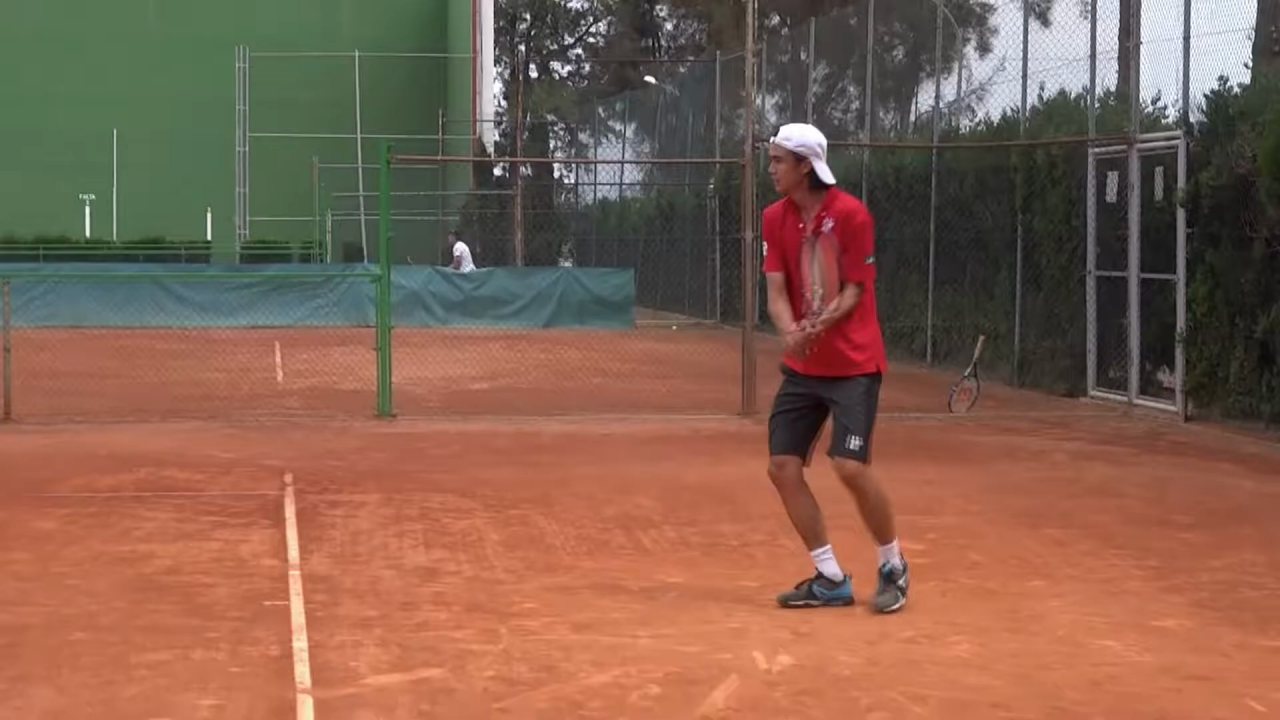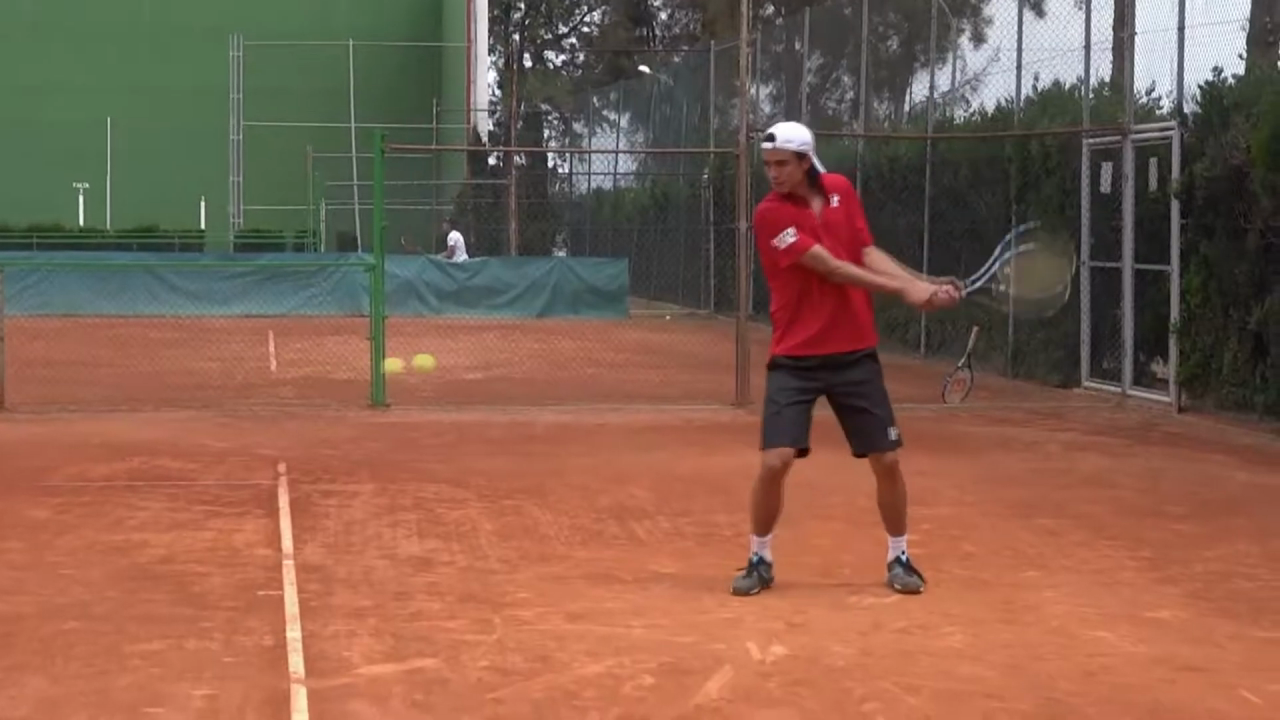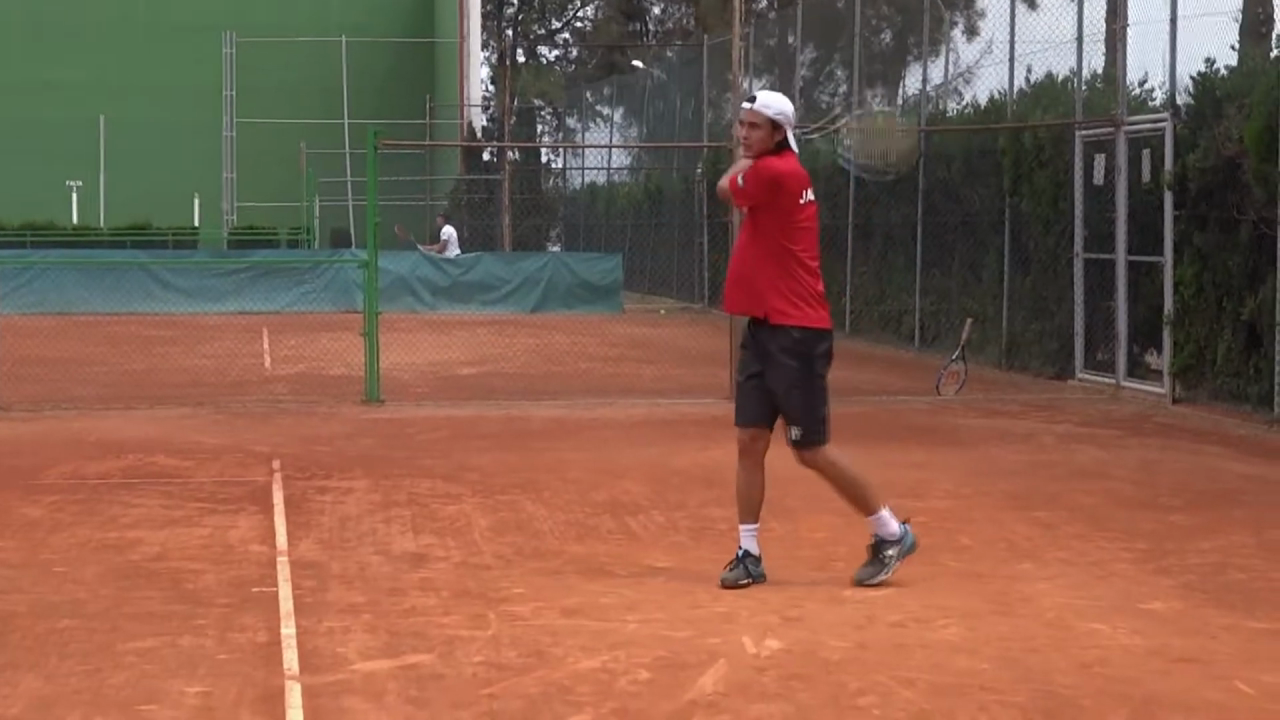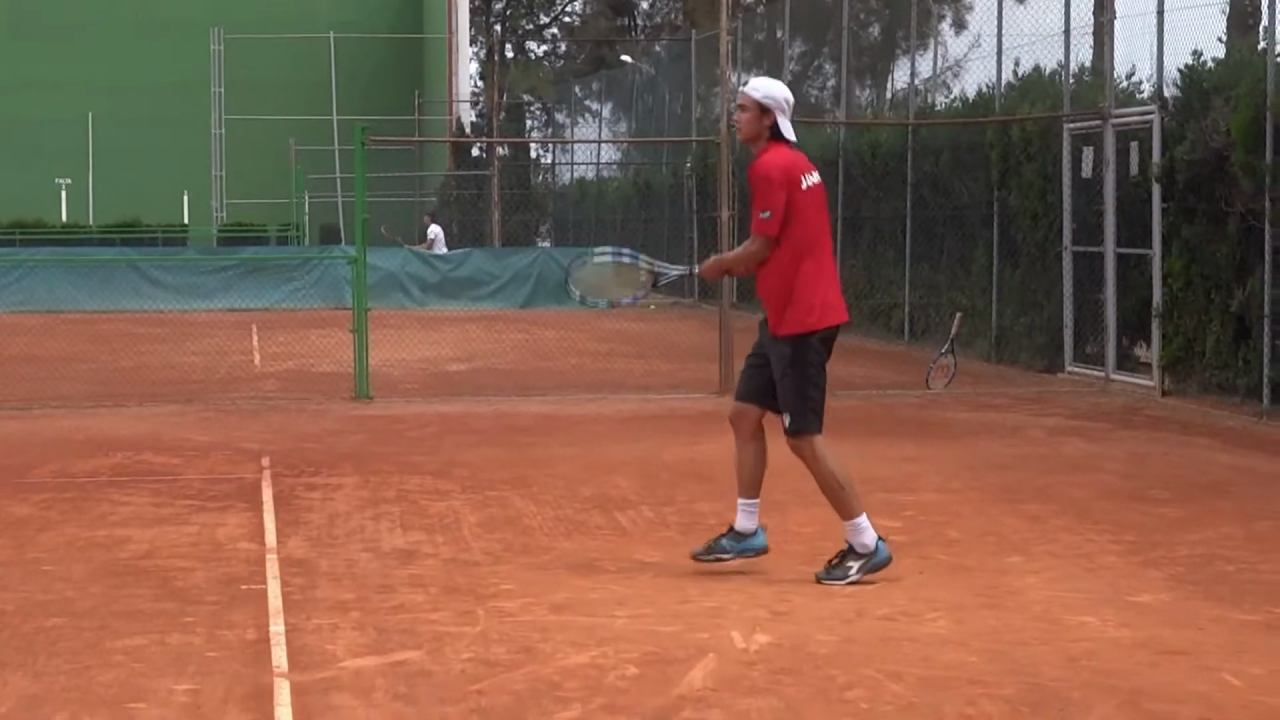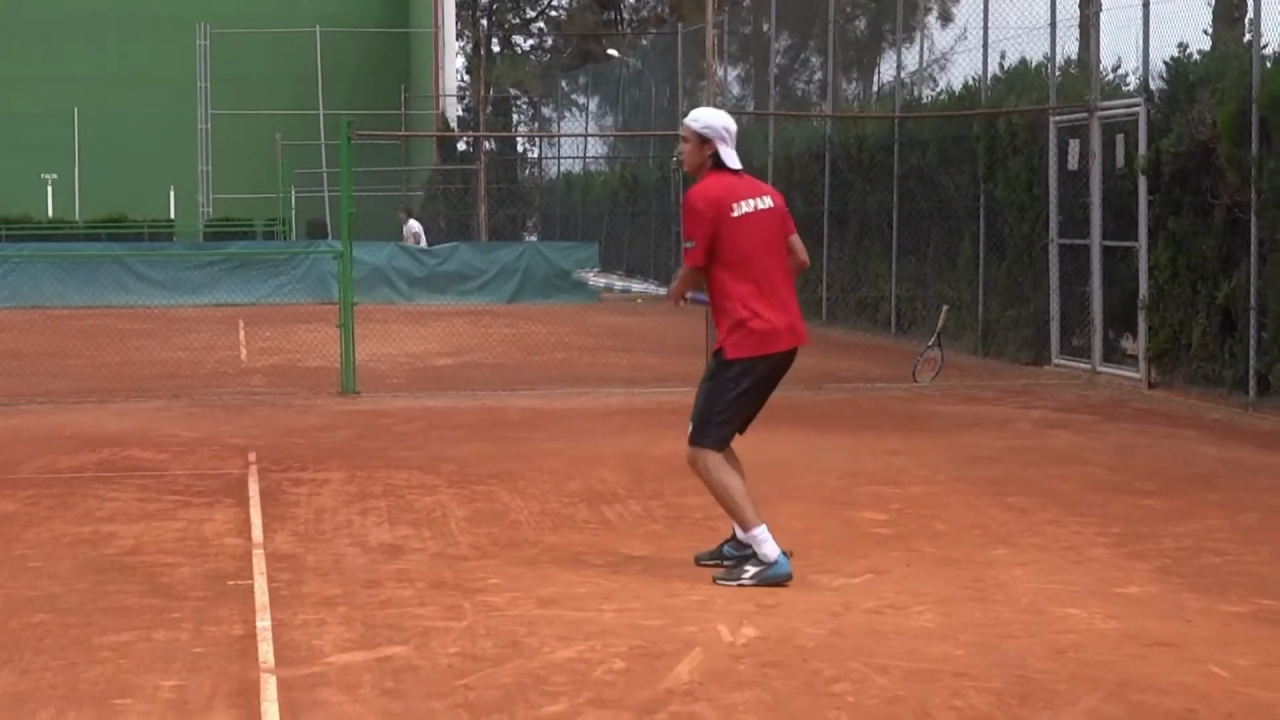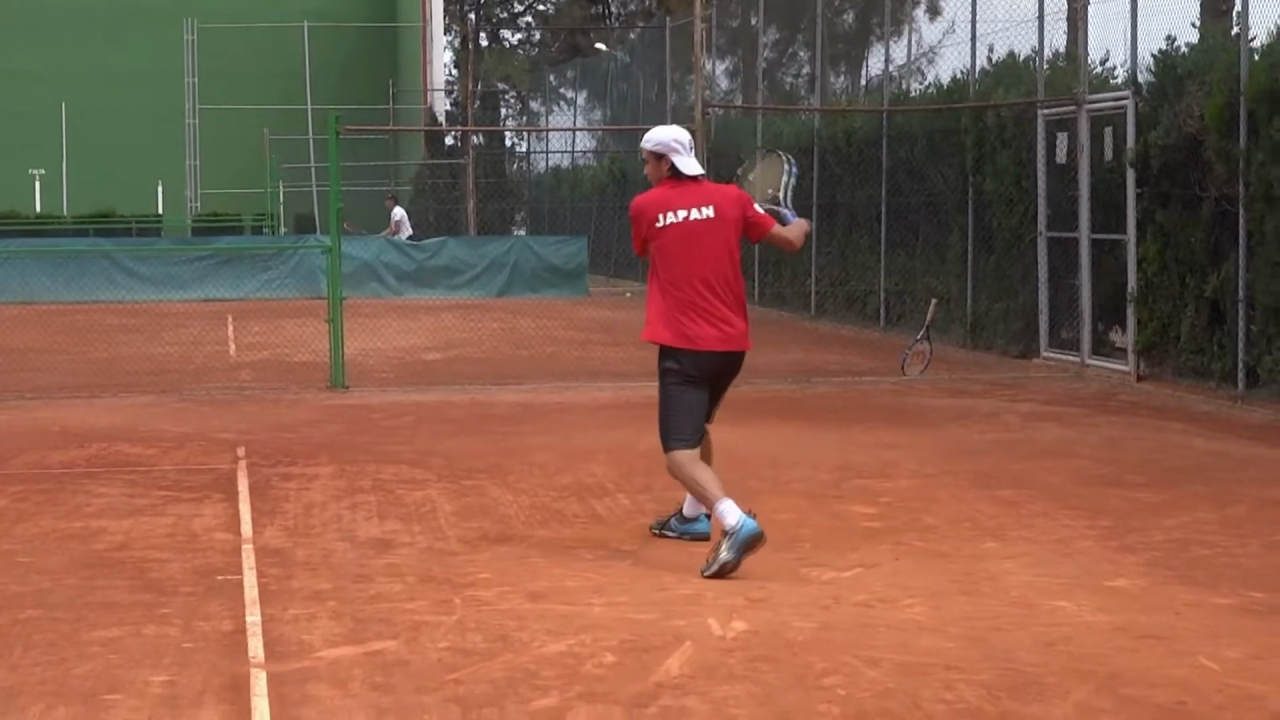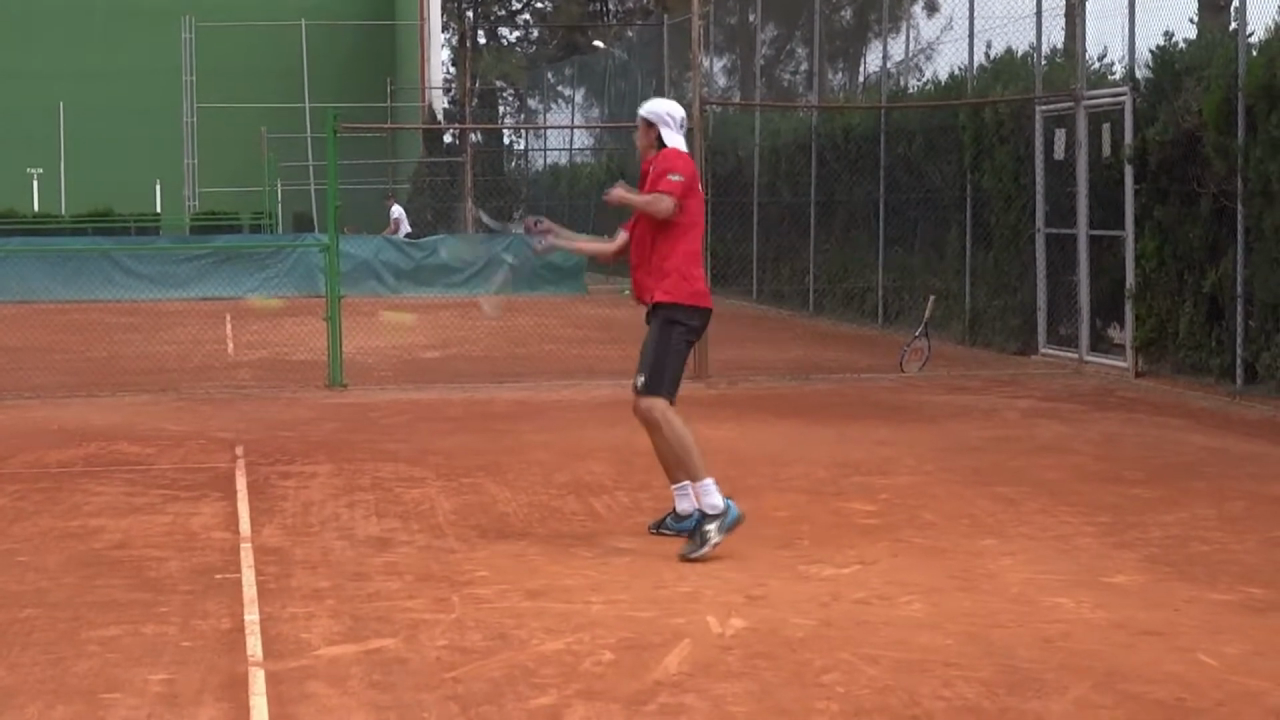
dt=0.5s
person 1, frame 1
left shoulder: (850, 214)
right shoulder: (774, 218)
left elbow: (852, 293)
right elbow: (776, 293)
left wrist: (819, 324)
right wrist: (790, 332)
left hip: (854, 365)
right hip: (802, 367)
left knee: (851, 468)
right knee: (782, 468)
left ankle: (892, 568)
right ankle: (831, 576)
person 1, frame 2
left shoulder: (842, 190)
right shoulder: (769, 214)
left elbow: (867, 253)
right elbow: (831, 268)
left wrist: (923, 282)
right wrist: (905, 290)
left hip: (854, 352)
right hip: (795, 358)
left knee: (886, 460)
right knee: (775, 463)
left ankle: (898, 557)
right ankle: (759, 559)
person 1, frame 3
left shoulder: (773, 172)
right shoulder: (778, 170)
left elbow: (726, 189)
left wrist: (746, 159)
right wrist: (753, 158)
left hip: (797, 330)
right hip: (766, 325)
left knee: (810, 450)
right knee: (749, 442)
left ankle: (891, 532)
right ankle: (749, 553)
person 1, frame 4
left shoulder: (771, 166)
right shoulder: (793, 162)
left elbow: (760, 249)
left wrist: (720, 264)
right wrist: (738, 260)
left hip: (801, 320)
right hip: (786, 316)
left knee: (804, 440)
right knee: (743, 415)
left ankle: (867, 545)
right ankle: (746, 530)
person 1, frame 5
left shoulder: (700, 197)
right shoulder: (765, 192)
left elbow: (692, 274)
right elbow: (800, 260)
left wrist: (677, 291)
left hip: (746, 343)
right hip: (783, 338)
left knee: (703, 453)
right knee: (714, 435)
left ankle: (769, 557)
right ankle: (745, 538)
person 1, frame 6
left shoulder: (643, 206)
right shoulder: (731, 197)
right elbow: (790, 241)
right wrist: (800, 225)
left hip: (683, 345)
right hip: (732, 342)
left knee: (680, 456)
right knee: (692, 426)
left ankle: (736, 524)
right ankle: (693, 515)
person 1, frame 7
left shoulder: (672, 160)
right shoulder: (658, 171)
left elbow: (664, 208)
right elbow: (618, 248)
left wrist: (622, 198)
right wrist: (562, 238)
left hip: (677, 302)
right hip: (668, 304)
left knee: (653, 405)
right knee: (648, 408)
left ankle: (715, 506)
right ankle: (688, 507)
